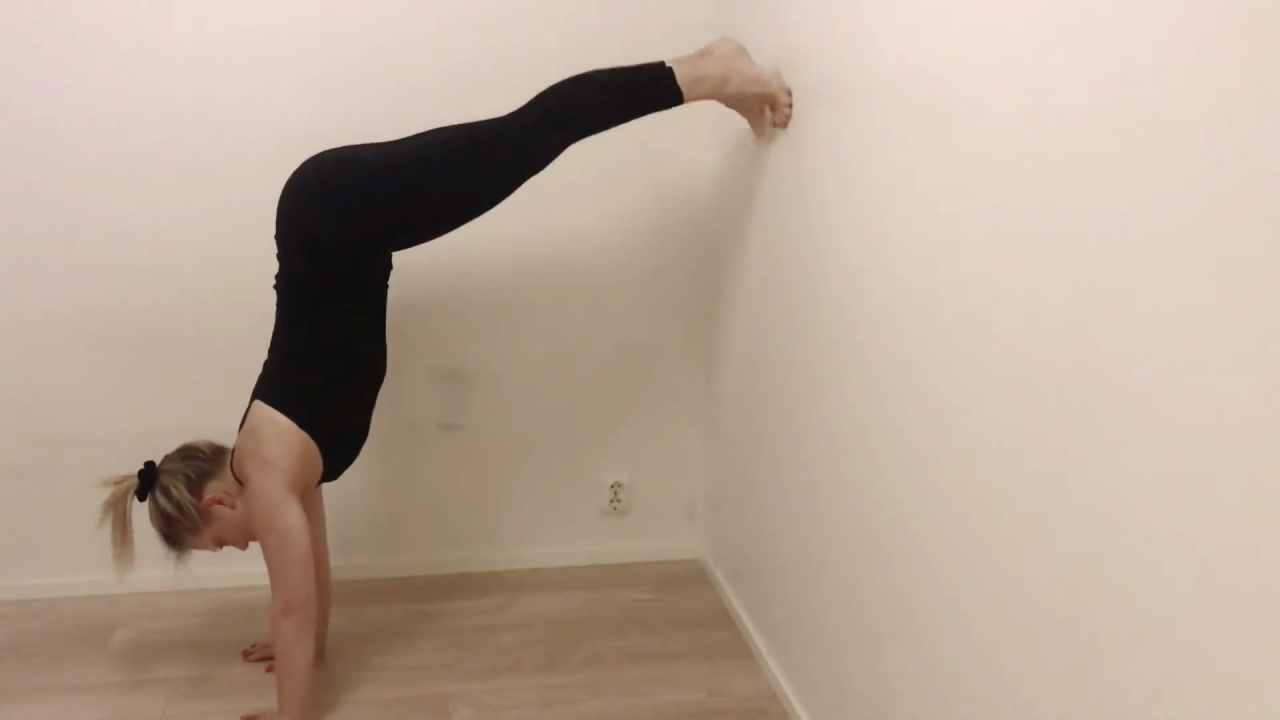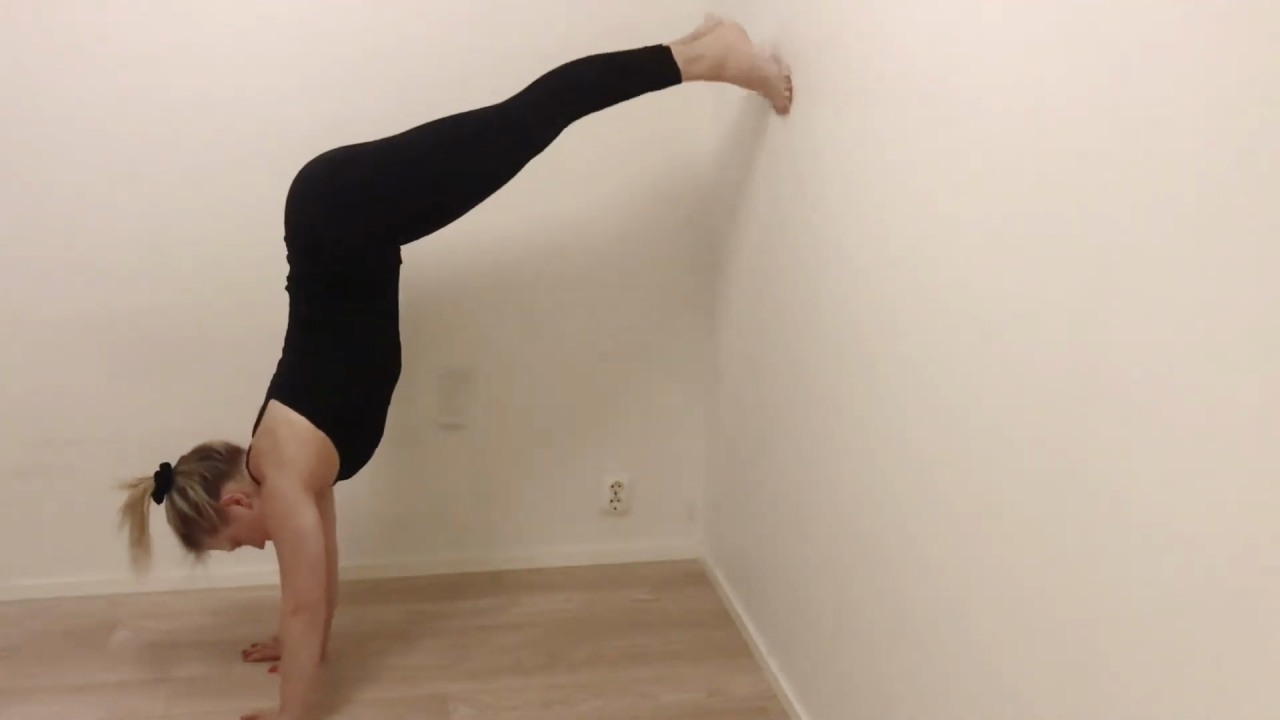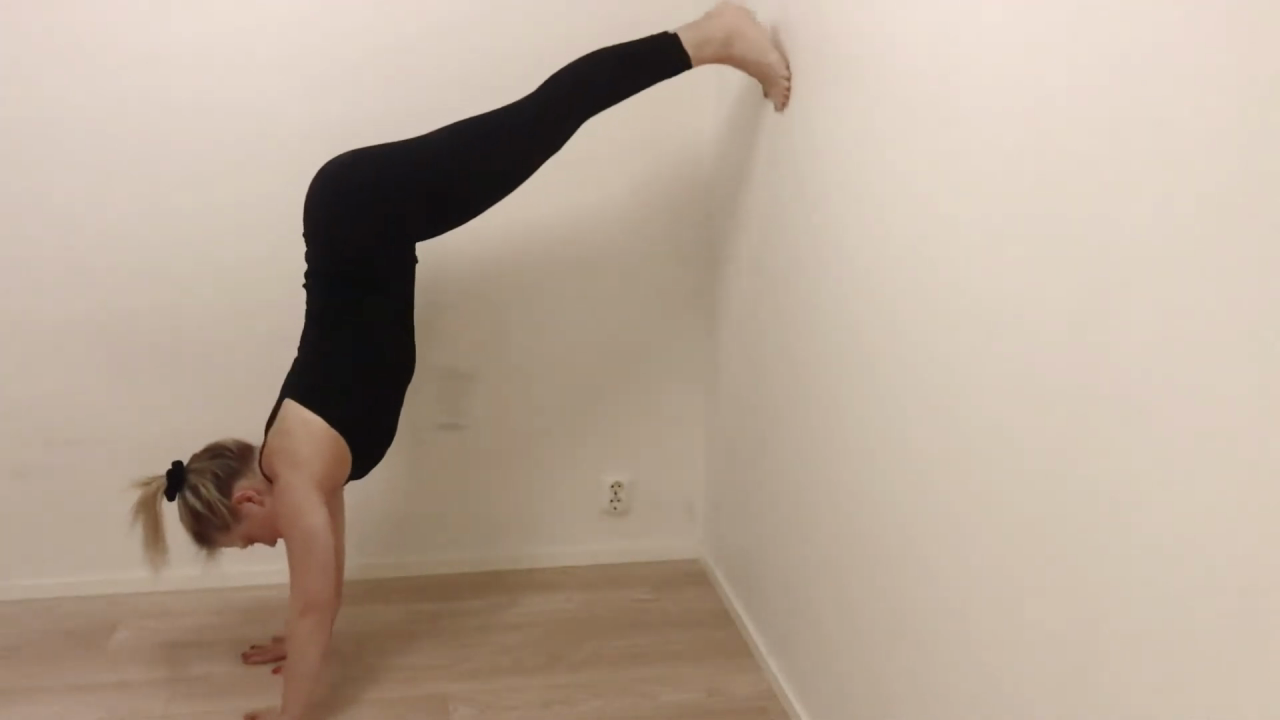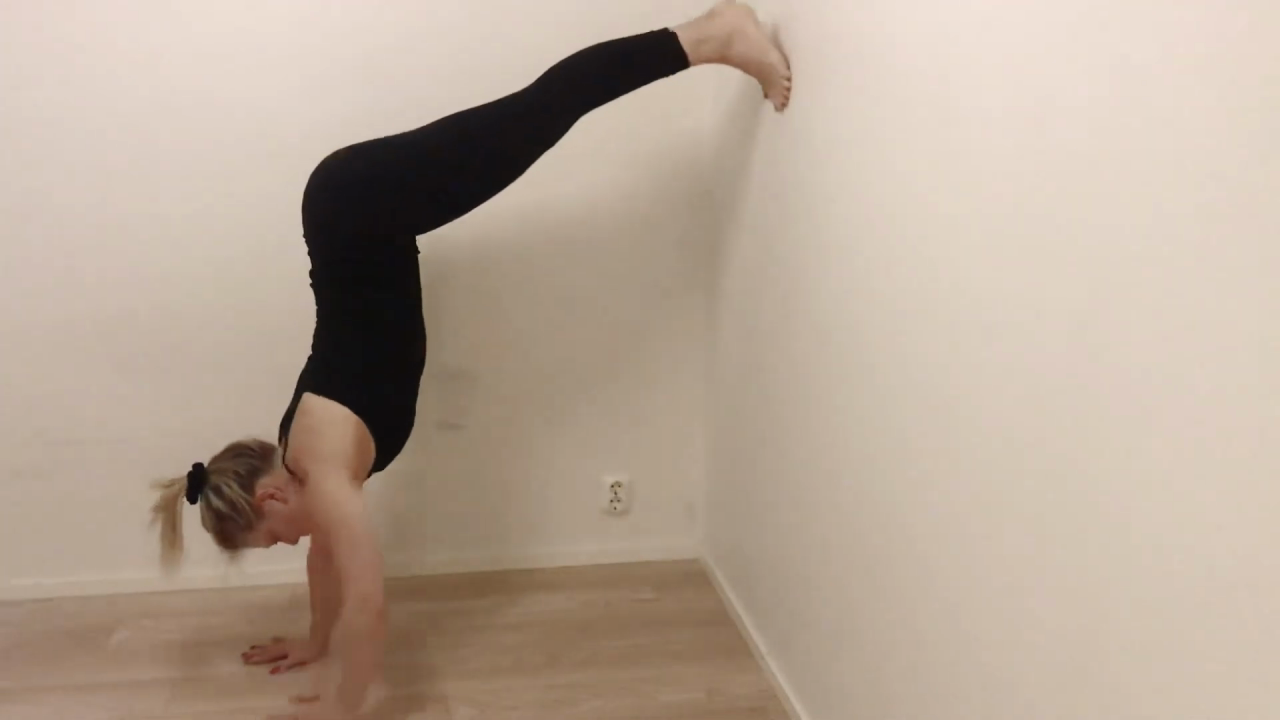
dt=0.2s
person 1, frame 1
left shoulder: (267, 478)
right shoulder: (273, 461)
left elbow: (292, 607)
right elbow: (313, 553)
right wrist: (309, 642)
left hip: (341, 208)
right hip: (337, 210)
left knee: (528, 135)
right knee: (526, 137)
left ankle: (703, 76)
person 1, frame 2
left shoulder: (282, 477)
right shoulder: (286, 461)
left elbow: (302, 605)
right elbow: (321, 553)
right wrist: (305, 643)
left hip: (348, 208)
right hip: (342, 210)
left knee: (525, 119)
right knee: (524, 117)
left ankle: (704, 56)
person 1, frame 3
left shoulder: (295, 476)
right shoulder: (297, 461)
left elbow: (311, 607)
right elbow: (323, 576)
right wrist: (301, 645)
left hip: (364, 209)
right hip: (358, 211)
left knee: (537, 118)
right knee: (532, 121)
person 1, frame 4
left shoulder: (320, 468)
right shoulder: (309, 457)
left elbow: (367, 602)
right elbow: (331, 549)
right wrist: (316, 640)
left hip: (363, 203)
right hip: (356, 208)
left knee: (535, 110)
right knee: (533, 111)
